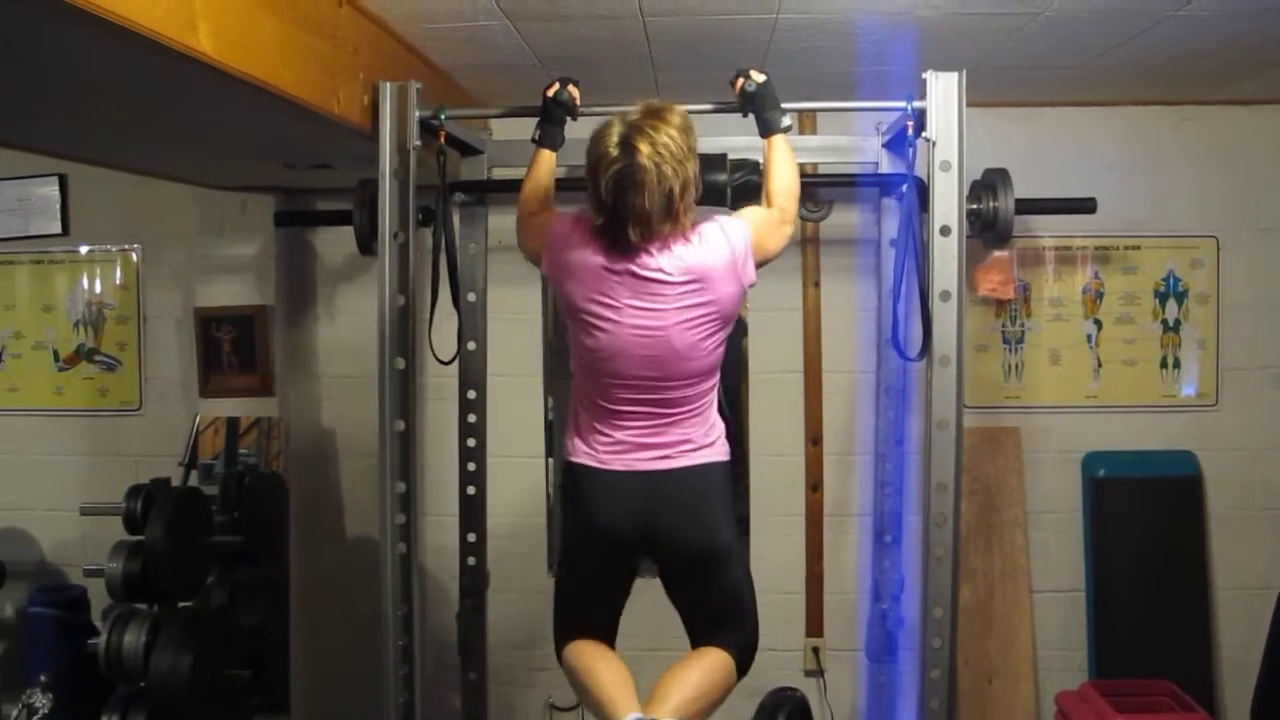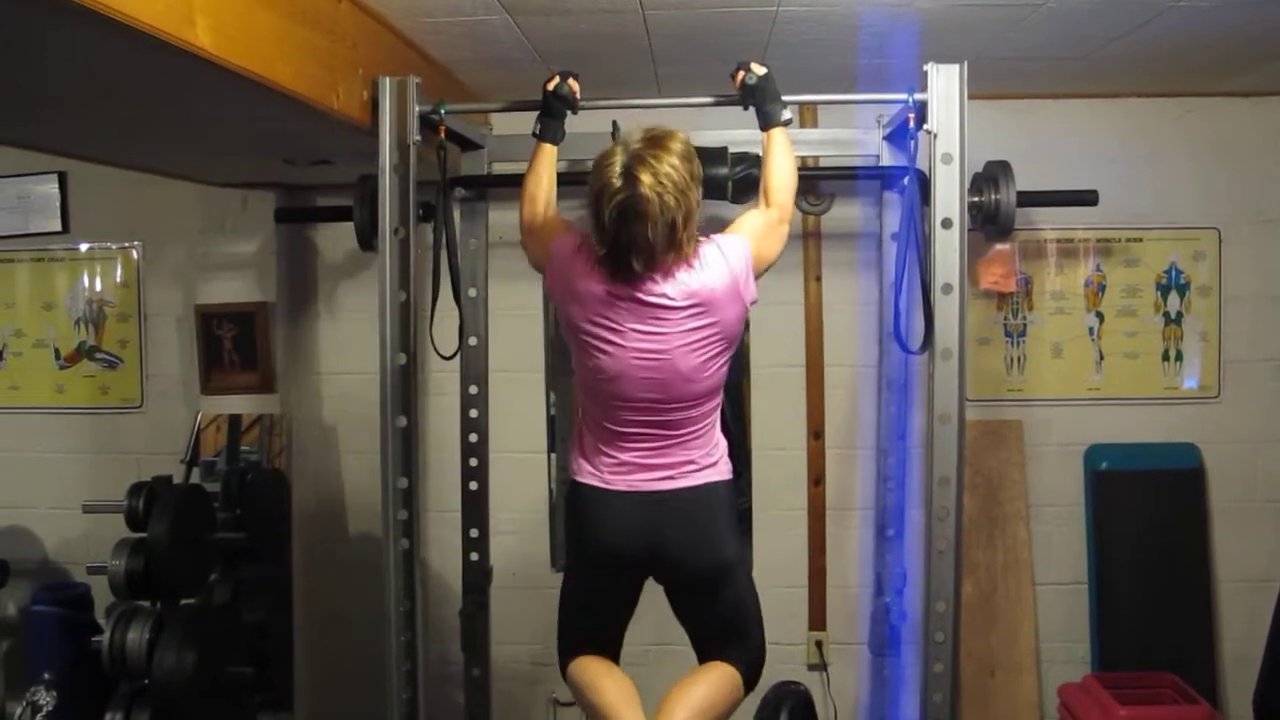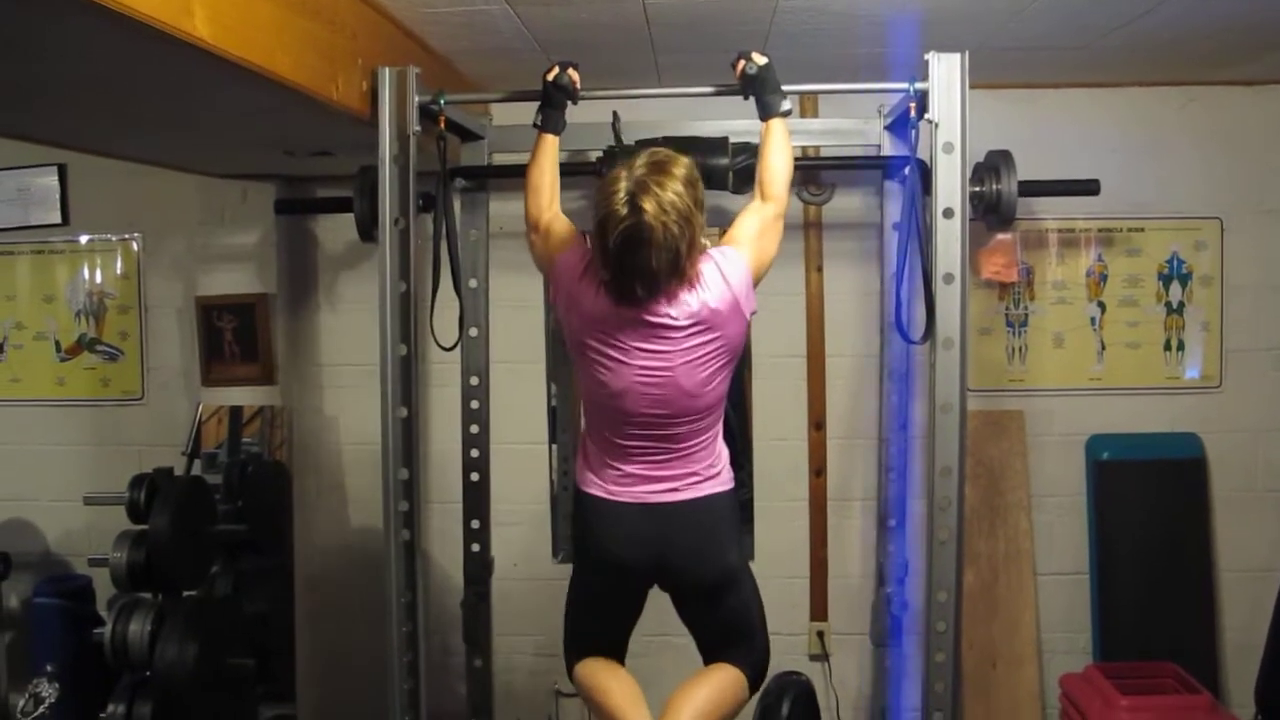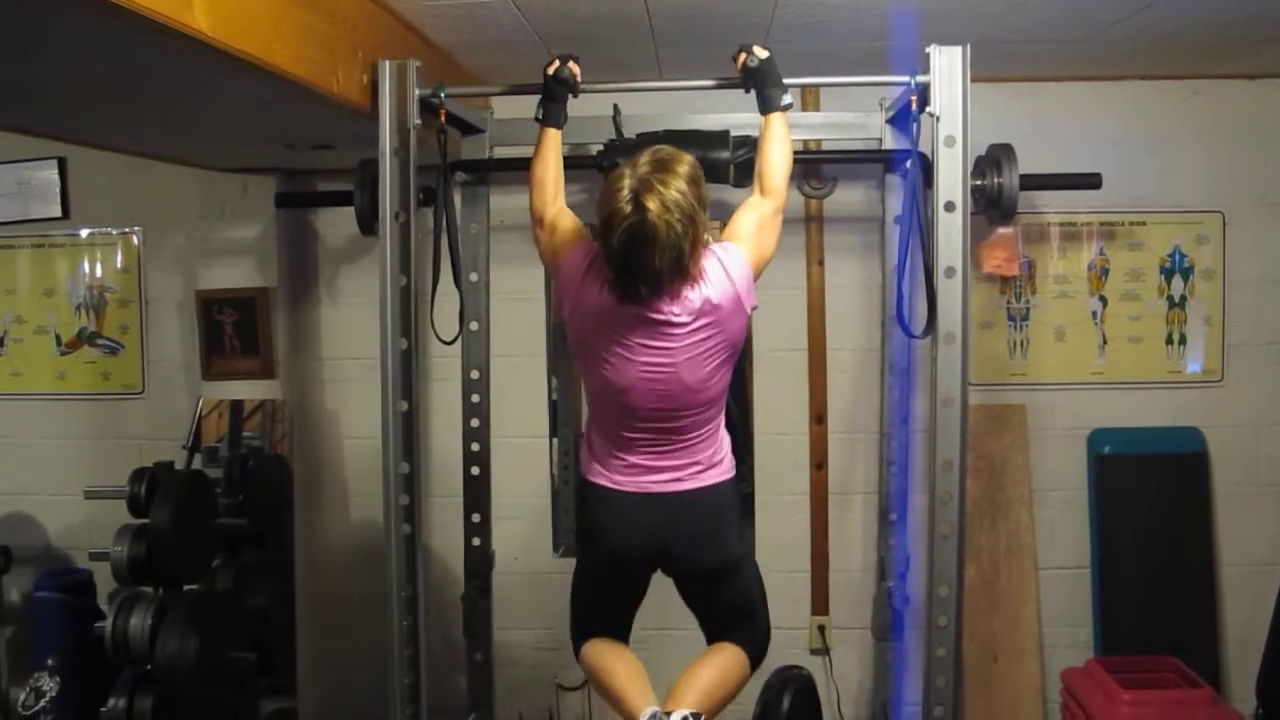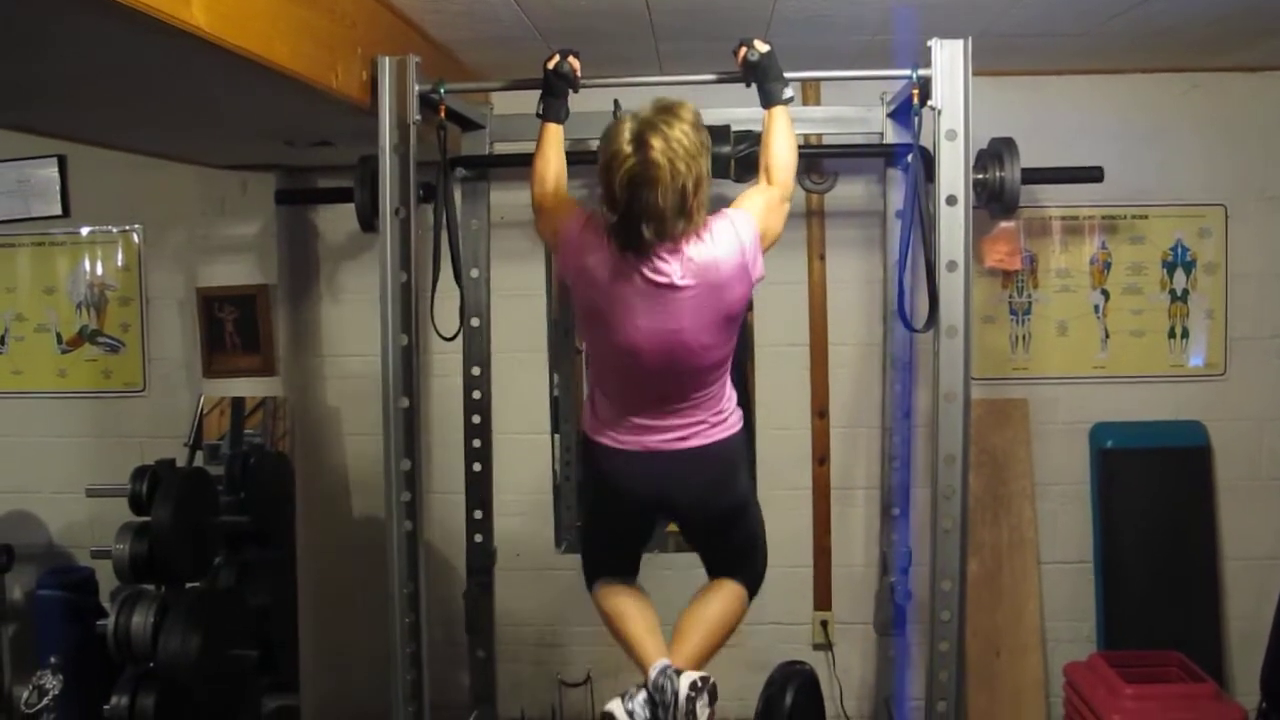
dt=0.2s
person 1, frame 1
left shoulder: (572, 254)
right shoulder: (722, 252)
left elbow: (527, 220)
right elbow: (784, 212)
left wrist: (548, 131)
right wrist: (771, 119)
left hip: (597, 489)
right hip: (693, 490)
left knee: (580, 635)
right knee: (730, 641)
person 1, frame 2
left shoulder: (574, 277)
right shoulder: (724, 274)
left elbow: (532, 219)
right elbow: (779, 208)
left wrist: (550, 126)
right wrist: (771, 112)
left hip: (602, 509)
right hip: (698, 509)
left knee: (584, 650)
right knee: (737, 655)
person 1, frame 3
left shoulder: (578, 293)
right shoulder: (726, 290)
left elbow: (539, 215)
right elbow: (771, 202)
left wrist: (551, 116)
right wrist: (771, 102)
left hip: (608, 519)
right hip: (701, 518)
left knee: (590, 655)
right knee: (742, 657)
person 1, frame 4
left shoulder: (581, 290)
right shoulder: (727, 288)
left elbow: (547, 212)
right elbow: (769, 197)
left wrist: (553, 111)
right wrist: (771, 96)
left hip: (611, 510)
right hip: (703, 508)
left knee: (596, 636)
right knee: (743, 637)
person 1, frame 5
left shoulder: (586, 256)
right shoulder: (730, 252)
left elbow: (546, 198)
right elbow: (778, 184)
left wrist: (553, 105)
right wrist: (774, 90)
left hip: (615, 462)
right hip: (711, 460)
left knee: (608, 572)
right knee: (739, 567)
